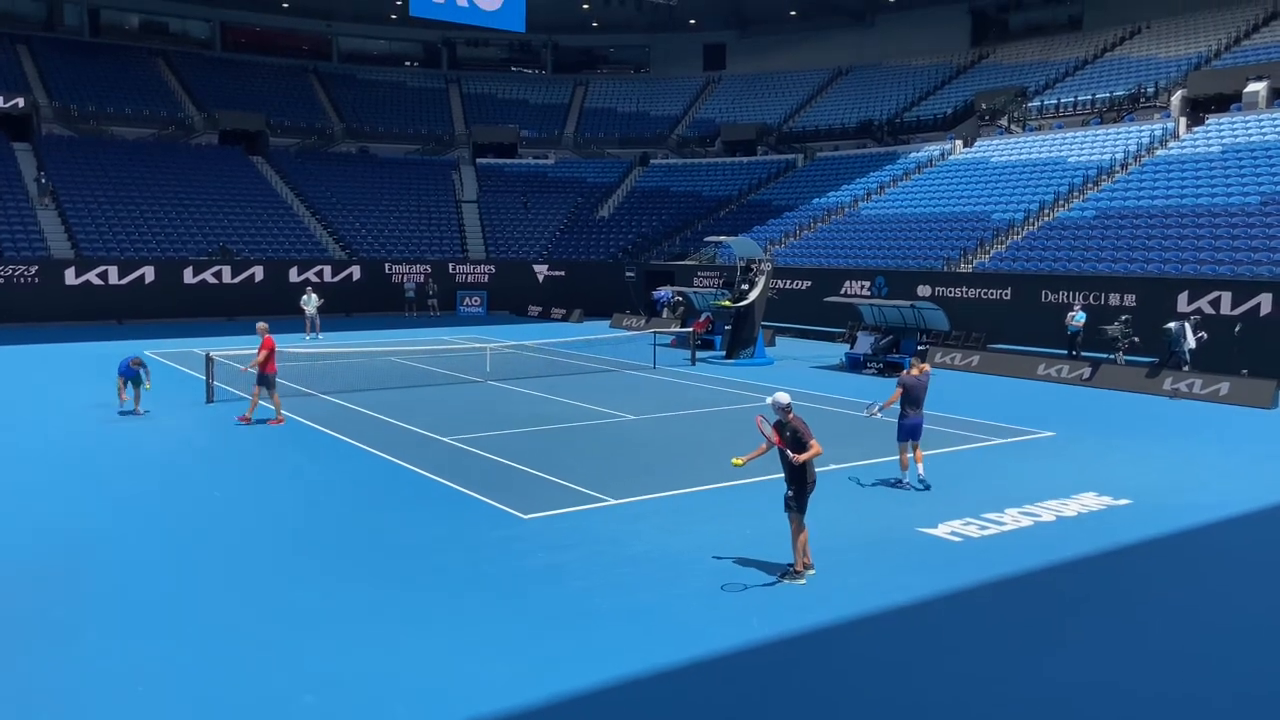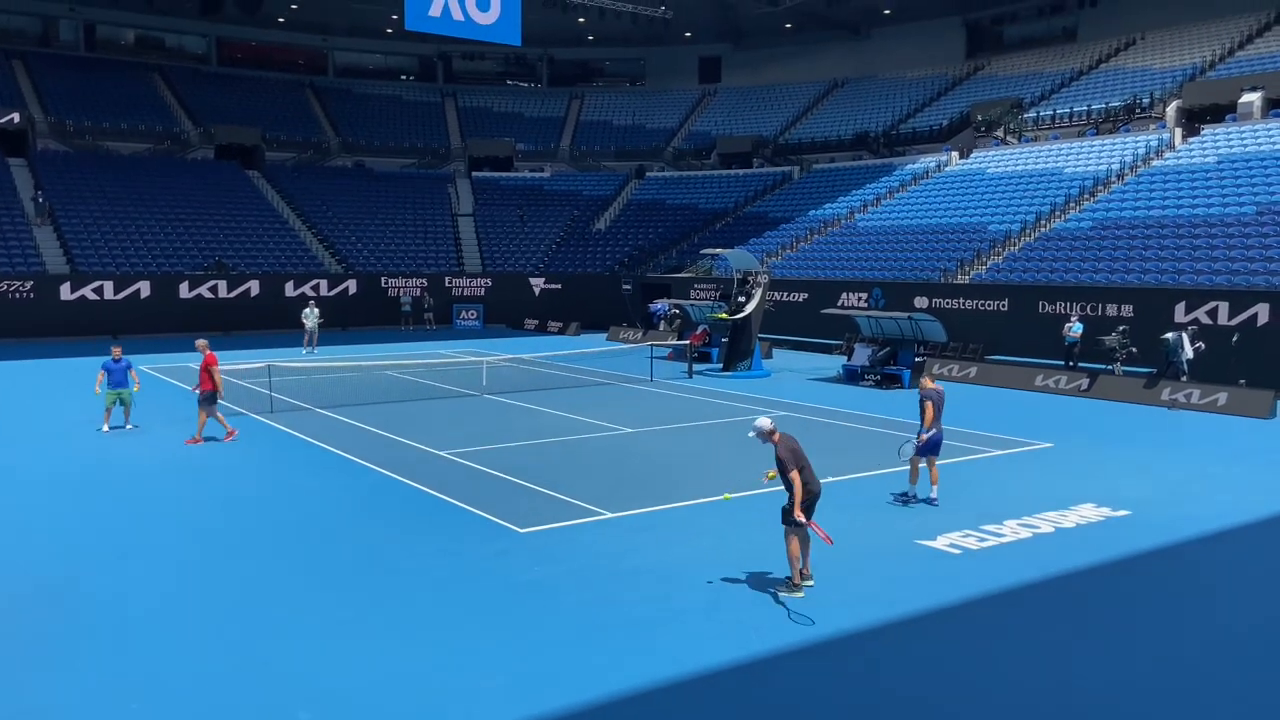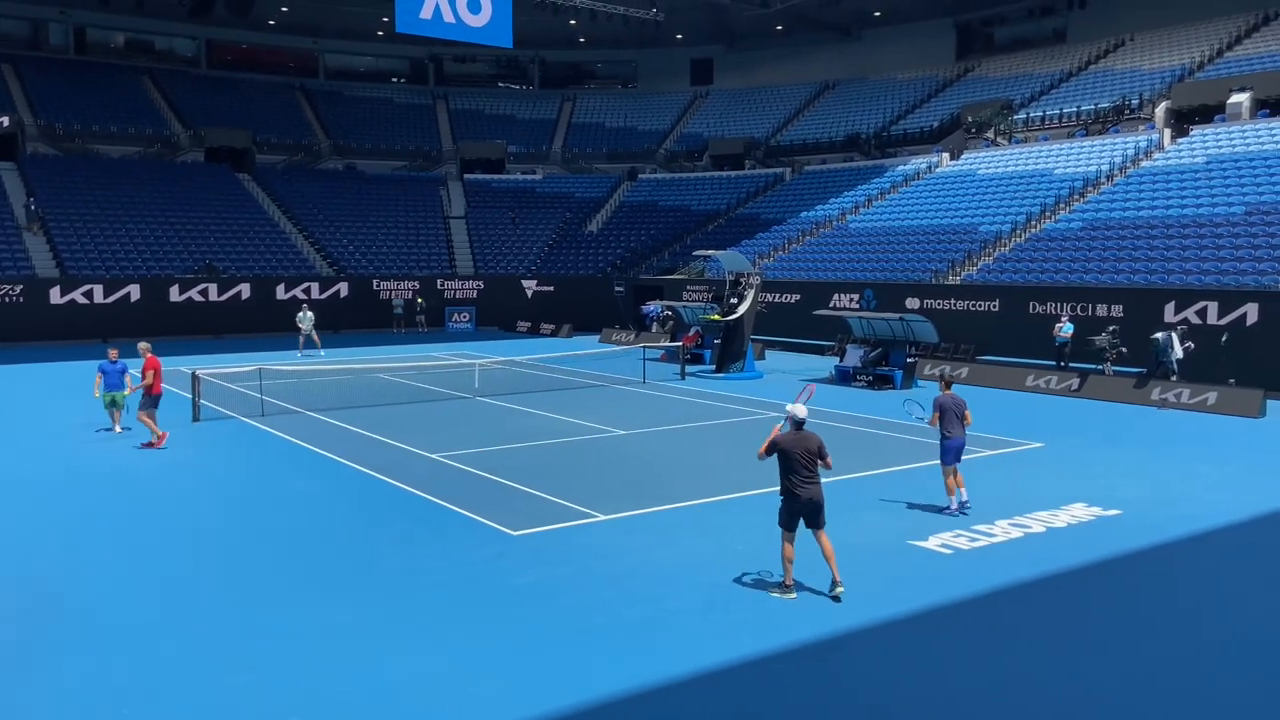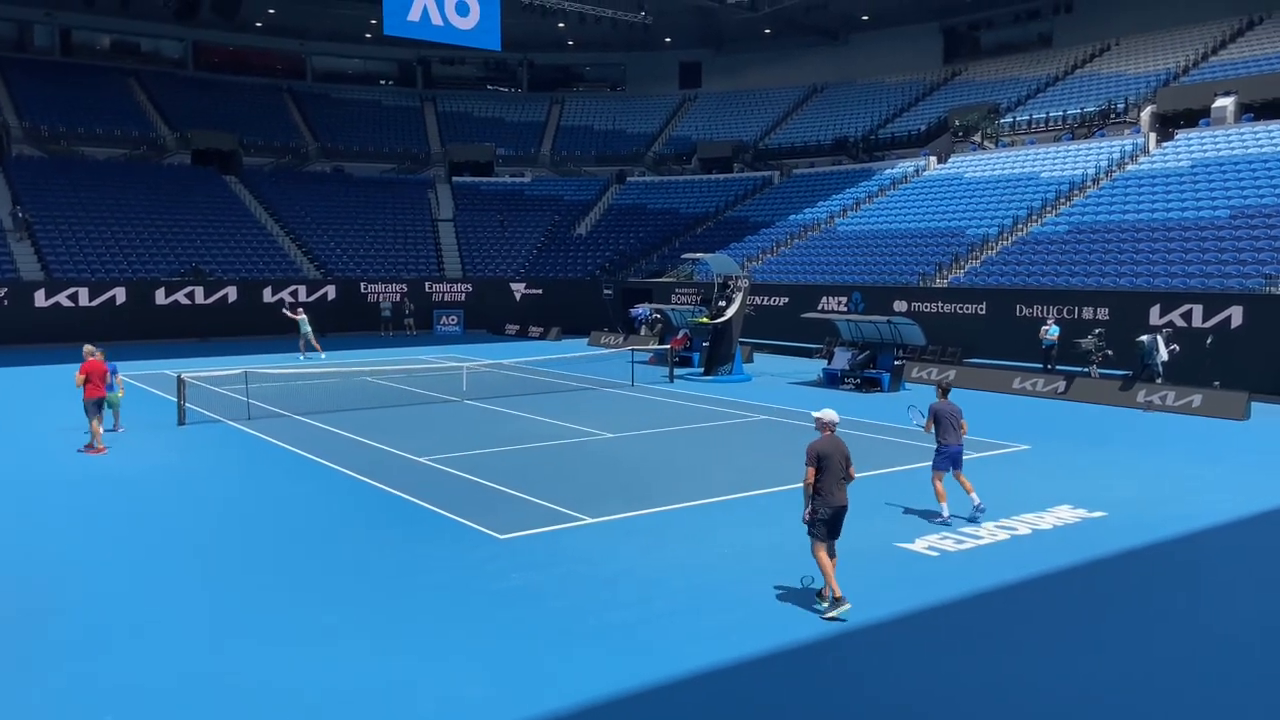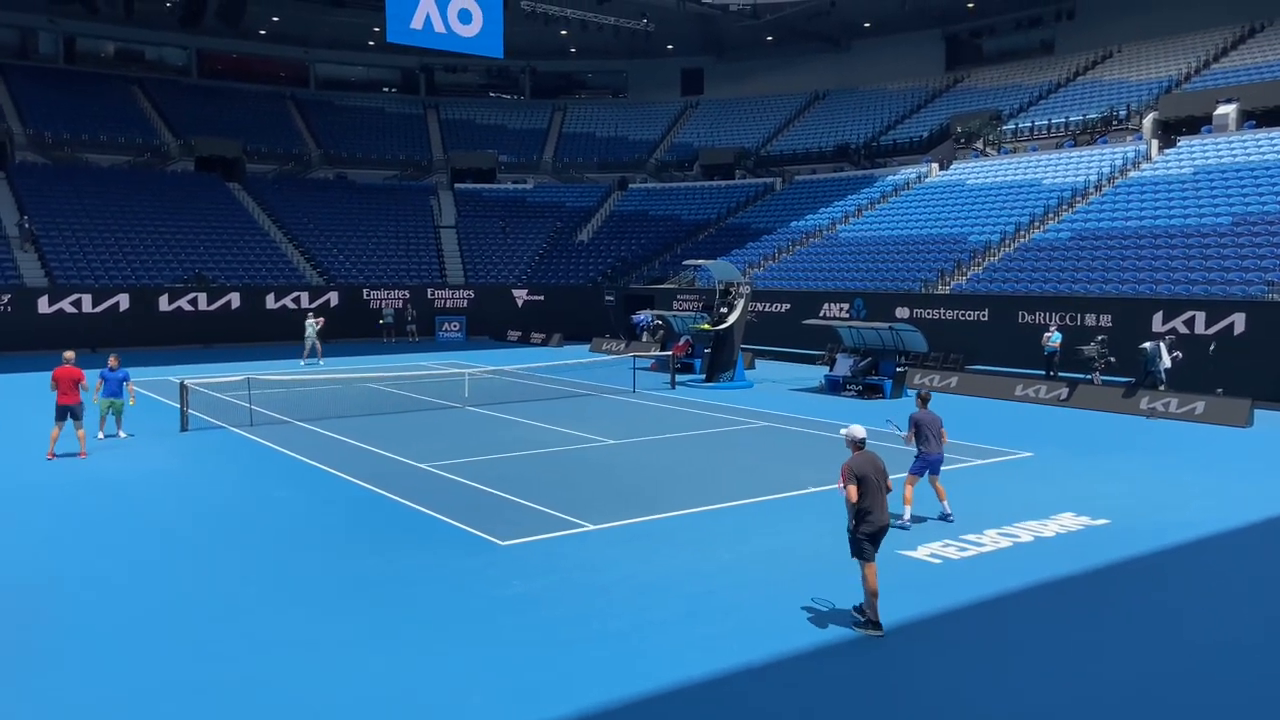
dt=0.7s
person 1, frame 1
left shoulder: (798, 426)
right shoulder: (779, 425)
left elbow: (817, 449)
right elbow: (767, 445)
left wrist: (802, 457)
right wrist: (746, 458)
left hip: (802, 481)
right hip: (793, 480)
left knee: (795, 523)
right knee: (798, 521)
left ankle: (798, 572)
right ankle: (807, 563)
person 1, frame 2
left shoulder: (782, 452)
right shoulder: (785, 438)
left elbow: (796, 481)
left wrist: (797, 508)
right wrist: (777, 471)
left hip: (804, 493)
right hip: (814, 489)
left knee: (791, 535)
right knee: (802, 531)
left ankle: (795, 585)
right ankle: (806, 574)
person 1, frame 3
left shoulder: (780, 440)
right shoulder: (815, 439)
left elbow: (760, 455)
right elbow: (828, 465)
left wrist: (772, 435)
left hip: (793, 498)
right hip: (815, 495)
left knee: (787, 540)
right knee: (821, 537)
left ankle: (788, 586)
right ankle: (837, 581)
person 1, frame 4
left shoulder: (815, 446)
right shoulder: (842, 445)
left elbow: (808, 481)
right elbow: (851, 476)
left wrist: (806, 506)
left hip: (823, 505)
right hip: (842, 504)
left knee: (819, 551)
right knee: (830, 548)
left ankle: (838, 597)
right ankle: (825, 594)
person 1, frame 5
left shoulder: (849, 466)
right shoulder: (876, 459)
left elbow: (852, 499)
right elbow: (889, 487)
left wrist: (850, 520)
left hip: (864, 525)
right hip: (882, 521)
left knee: (869, 571)
right knee: (867, 566)
left ankle: (874, 622)
right ankle: (866, 608)
